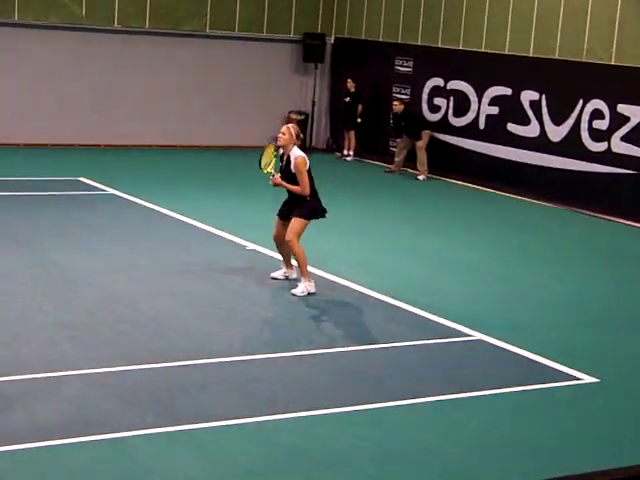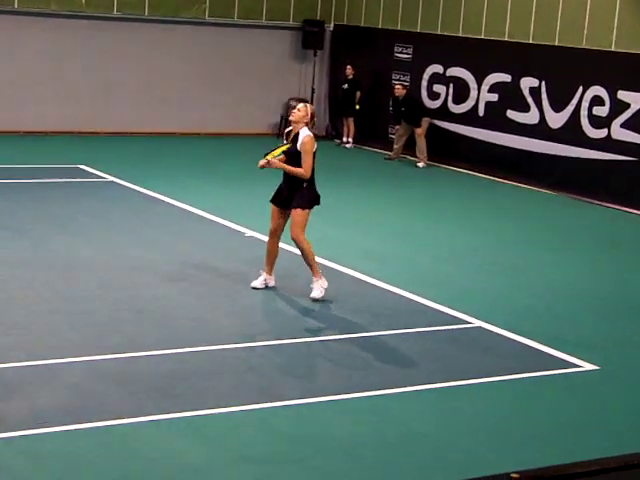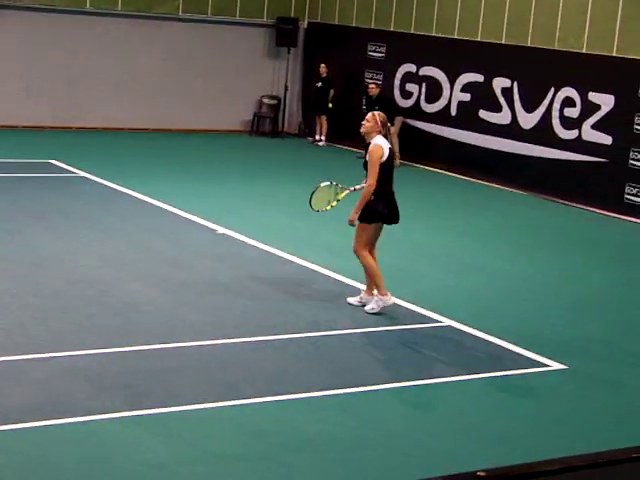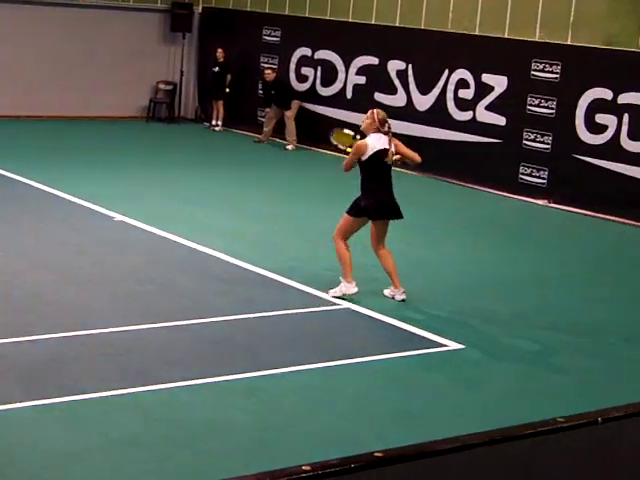
dt=1s
person 1, frame 1
left shoulder: (299, 159)
right shoulder: (283, 154)
left elbow: (305, 191)
left wrist: (282, 184)
right wrist: (278, 179)
left hip: (306, 203)
right hip: (292, 201)
left knee: (290, 240)
right knee: (278, 237)
left ankle: (307, 281)
right ankle: (288, 269)
person 1, frame 2
left shoulder: (306, 138)
right shoulder: (289, 133)
left elbow: (305, 172)
left wrist: (278, 166)
right wrist: (270, 161)
left hip: (303, 190)
right hip: (287, 187)
left knee: (297, 236)
right knee: (274, 233)
left ankle: (319, 278)
right ankle: (268, 276)
person 1, frame 3
left shoulder: (375, 148)
right shoulder: (383, 143)
left elbow: (371, 186)
right elbow: (387, 167)
left wrist: (355, 211)
left hip: (378, 203)
right hip: (386, 201)
left knee: (360, 249)
right knee: (365, 248)
left ankle: (382, 295)
right ankle: (369, 294)
person 1, frame 4
left shoulder: (363, 145)
right shoulder: (392, 142)
left elbow: (346, 167)
right elbow: (417, 159)
left hip: (368, 200)
right hip: (386, 199)
left knee: (339, 237)
right knee: (379, 245)
left ankle: (348, 283)
right ankle: (397, 289)
